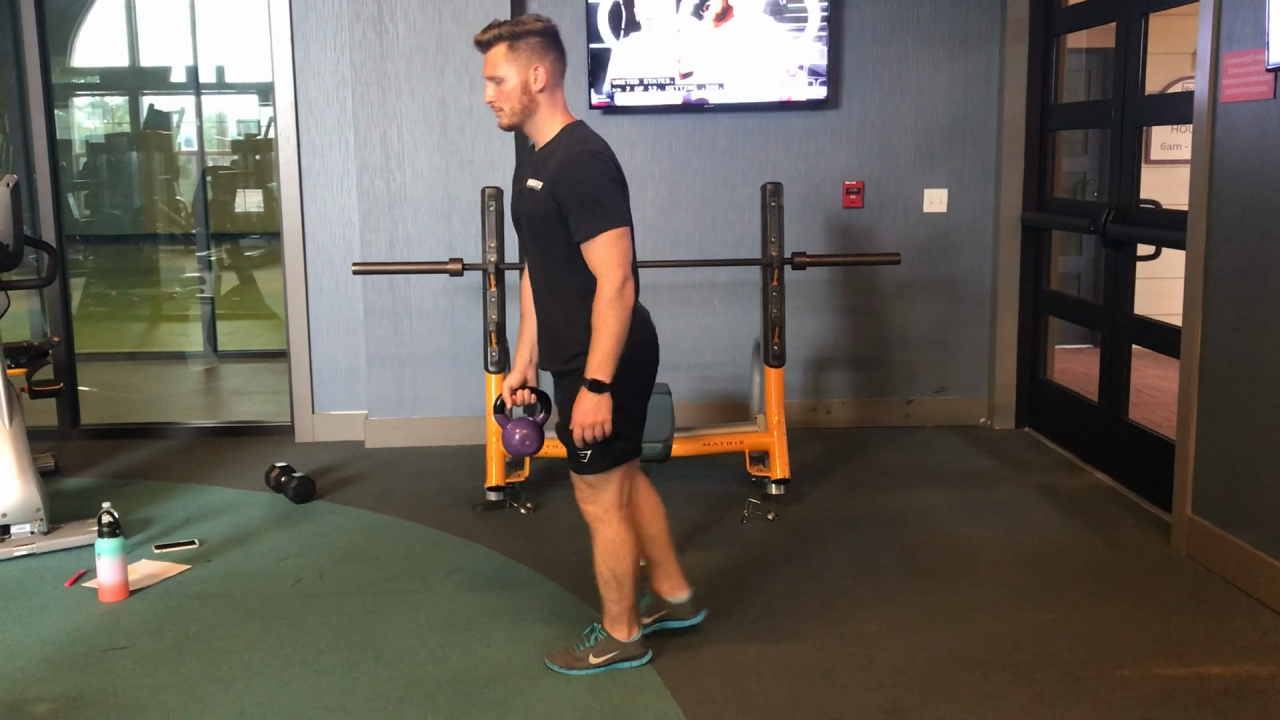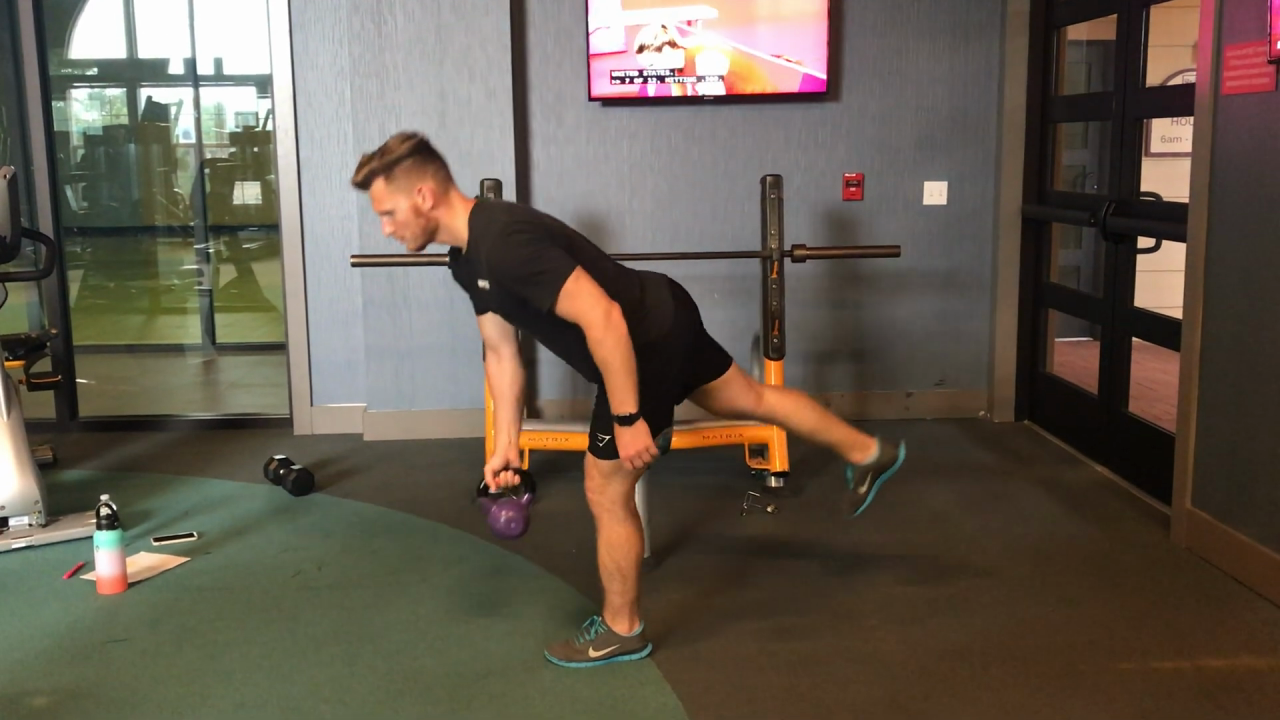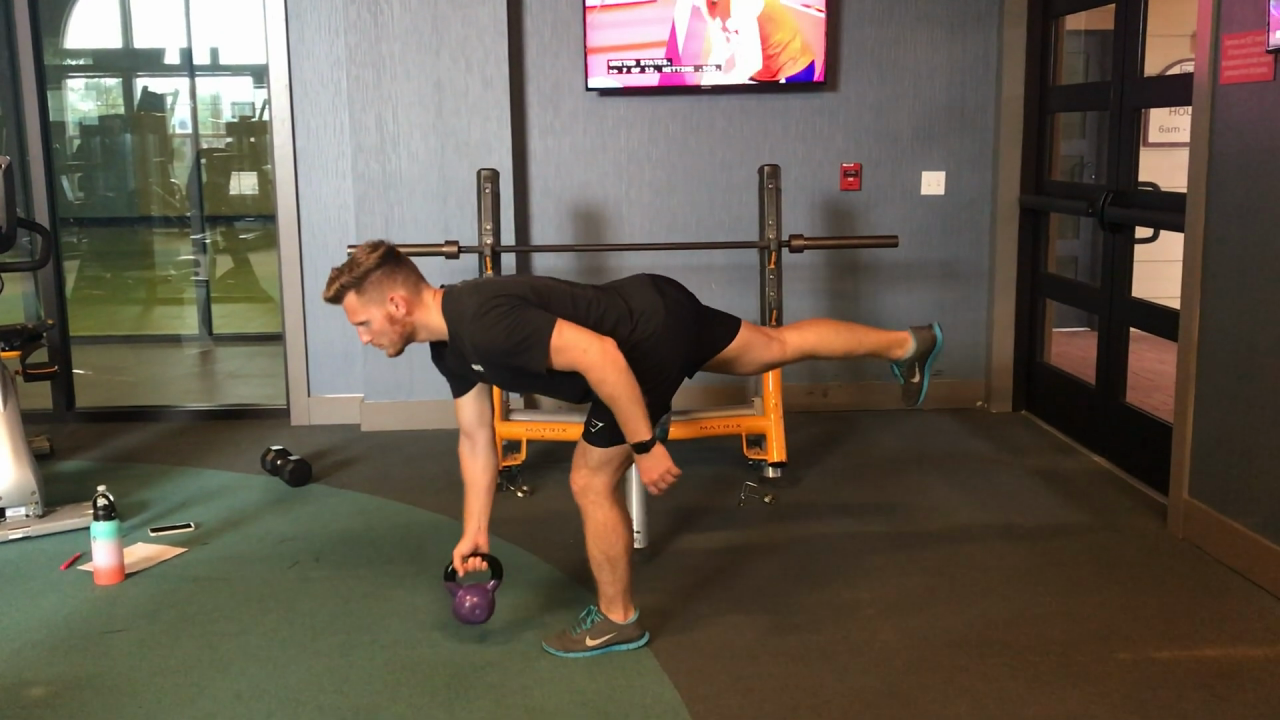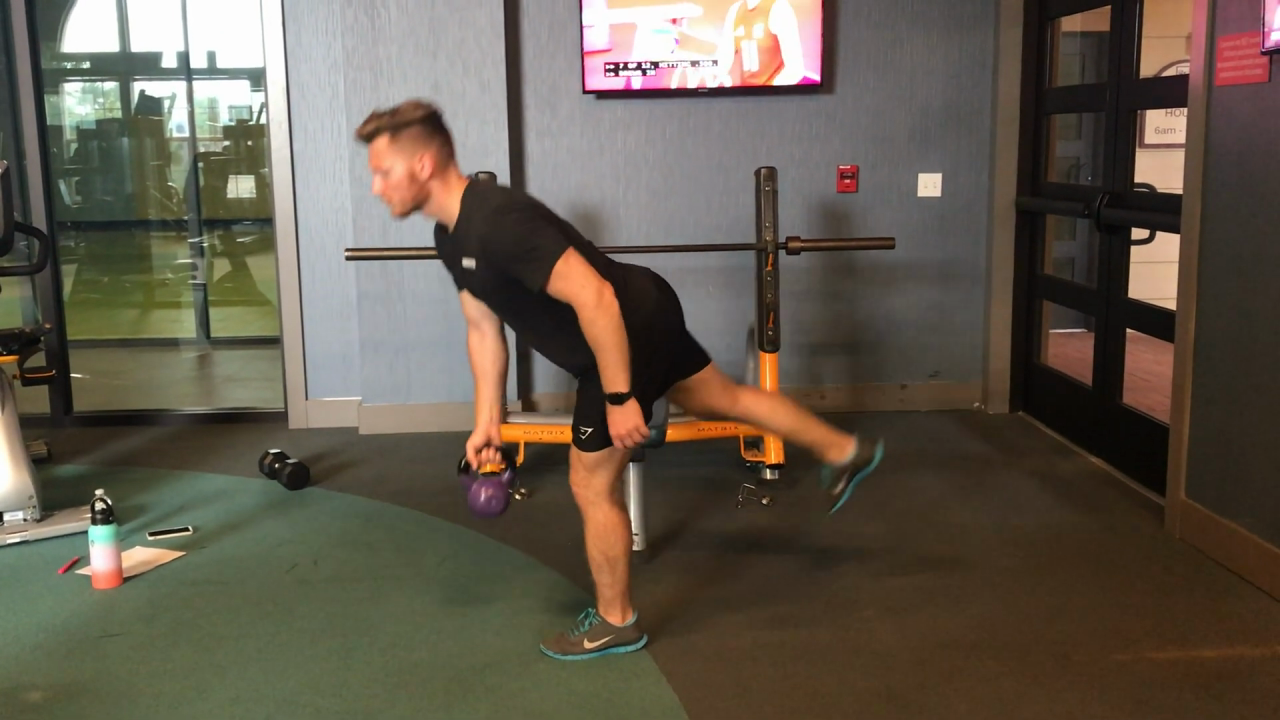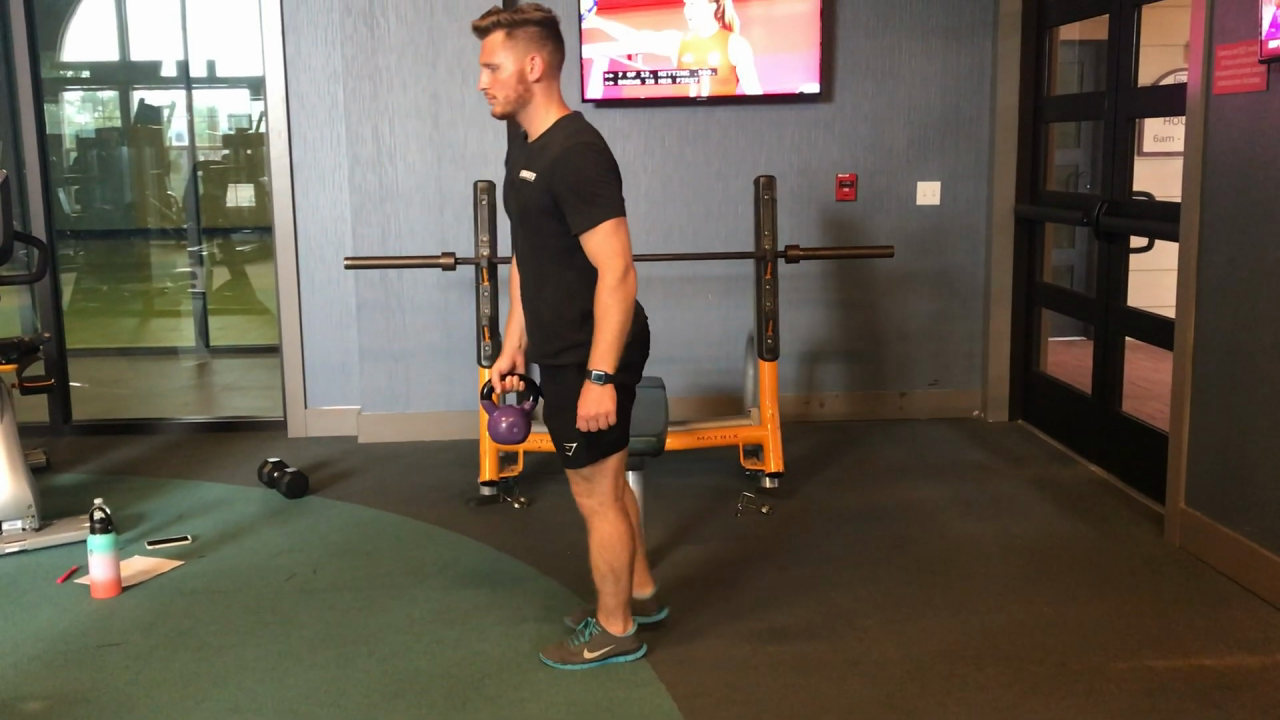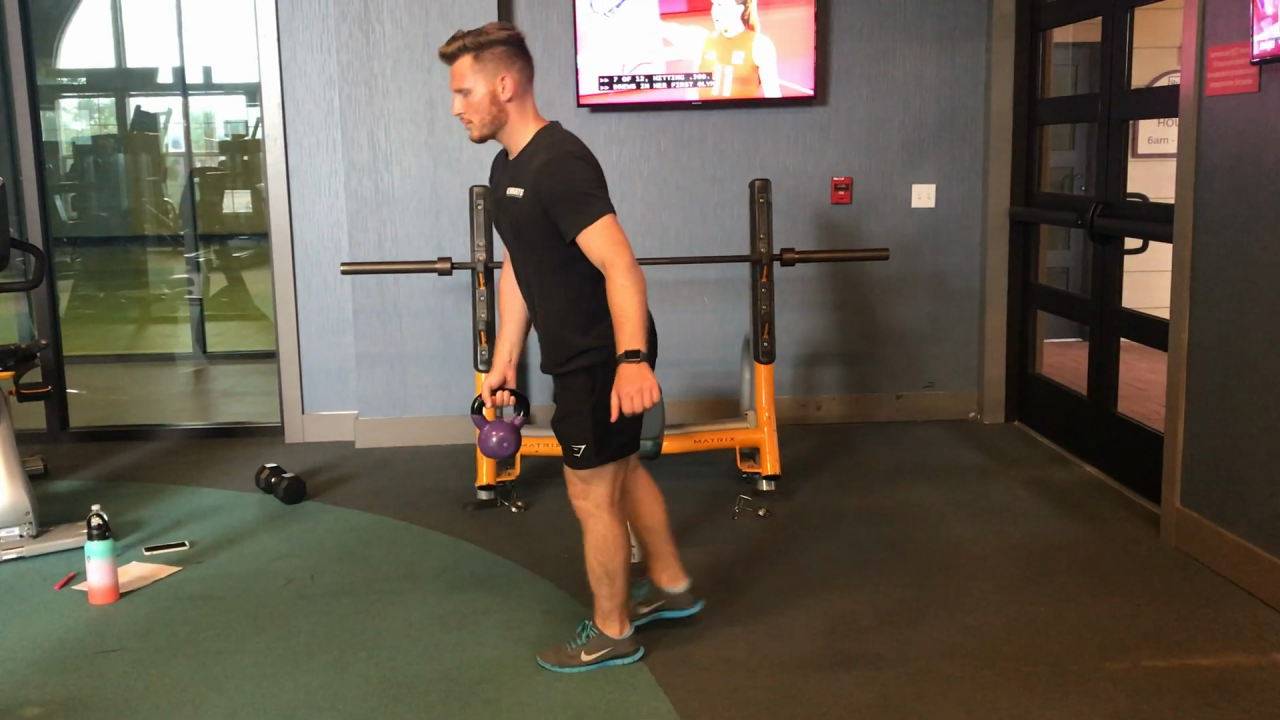
dt=0.7s
person 1, frame 1
left shoulder: (583, 161)
right shoulder: (535, 161)
left elbow: (616, 284)
left wrist: (596, 385)
right wrist: (525, 359)
left hip: (604, 363)
right hip: (578, 358)
left knee: (601, 499)
right knee: (622, 482)
left ankle: (620, 638)
right ankle: (672, 594)
person 1, frame 2
left shoulder: (504, 243)
right shoulder: (468, 257)
left elbow: (604, 319)
right elbow: (501, 353)
left wrist: (627, 420)
right wrist: (505, 445)
left hip: (650, 336)
right hip: (661, 320)
left knee: (606, 489)
right knee: (748, 399)
left ankle: (621, 631)
right ankle: (865, 454)
person 1, frame 3
left shoulder: (485, 323)
right shoulder: (451, 344)
left elbow: (600, 357)
right elbow: (476, 439)
left wrist: (644, 447)
right wrist: (475, 533)
left hip: (650, 334)
right hip: (657, 307)
left knee: (591, 481)
right knee: (775, 346)
left ankle: (616, 620)
right ankle: (905, 346)
person 1, frame 4
left shoulder: (498, 223)
right shoulder: (452, 232)
left elbow: (594, 299)
right elbow: (484, 327)
left wrist: (618, 399)
right wrist: (487, 421)
left hip: (629, 328)
right hip: (640, 316)
left knee: (591, 483)
right knee: (725, 397)
left ankle: (615, 624)
right ankle: (845, 453)
person 1, frame 5
left shoulder: (577, 154)
right shoulder: (525, 148)
left elbow: (617, 273)
left wrist: (601, 377)
right wrist: (514, 346)
left hip: (589, 355)
right hip: (563, 349)
left knee: (594, 494)
right knee: (605, 481)
left ankle: (615, 631)
right ankle: (638, 591)
person 1, frame 6
left shoulder: (558, 165)
right shoulder: (507, 167)
left elbow: (621, 267)
right elbow: (516, 270)
left wrist: (632, 359)
right wrist: (503, 363)
left hip: (601, 358)
right hip: (584, 352)
left knee: (592, 496)
right knee: (621, 472)
left ankle: (611, 634)
right ankle: (670, 583)
